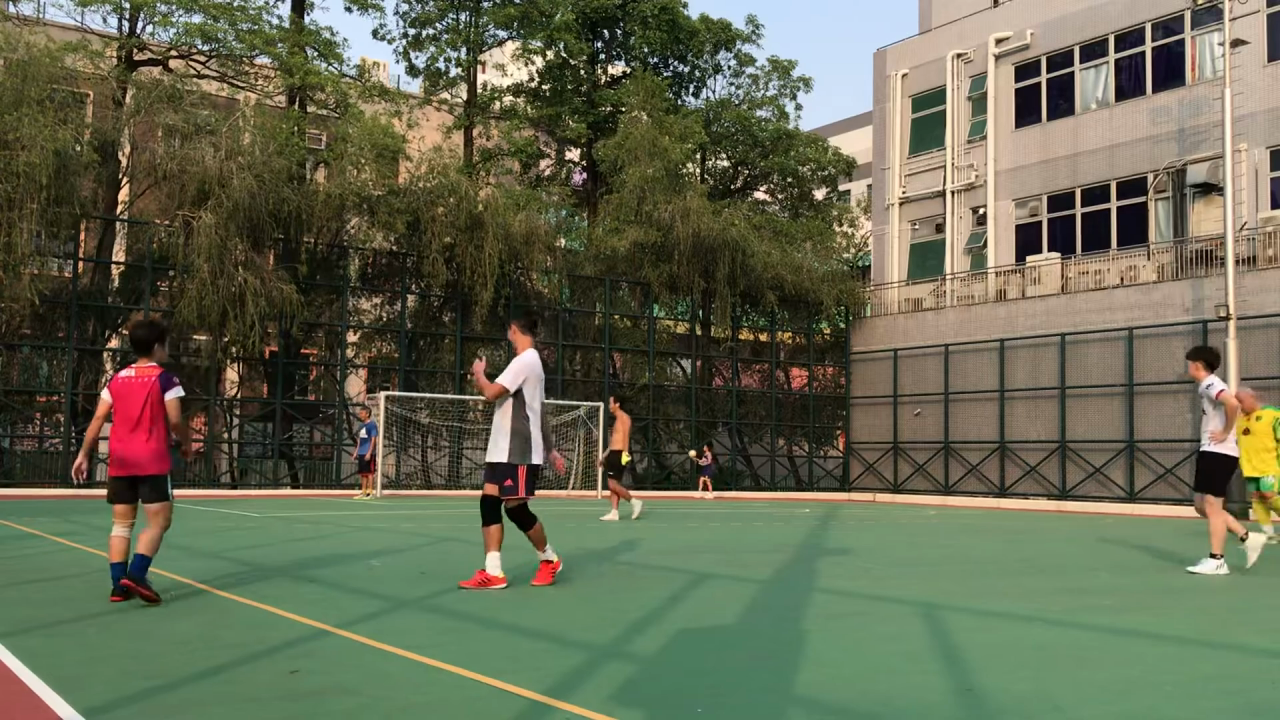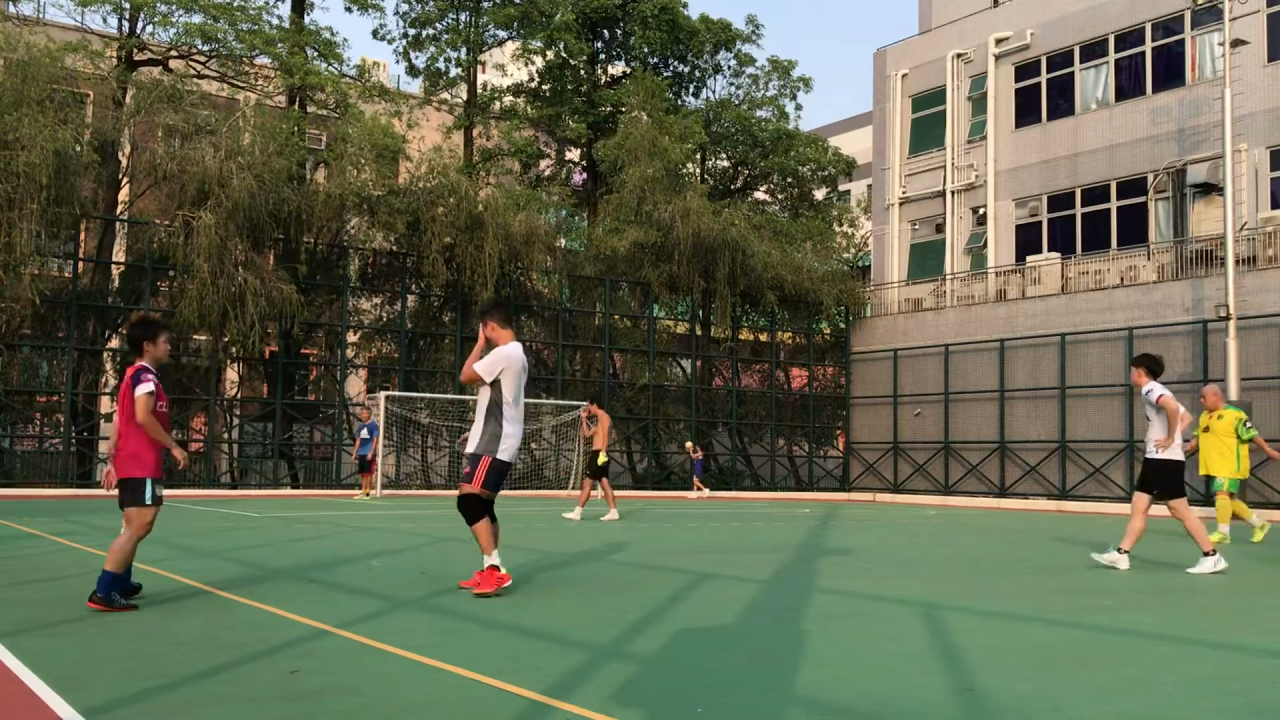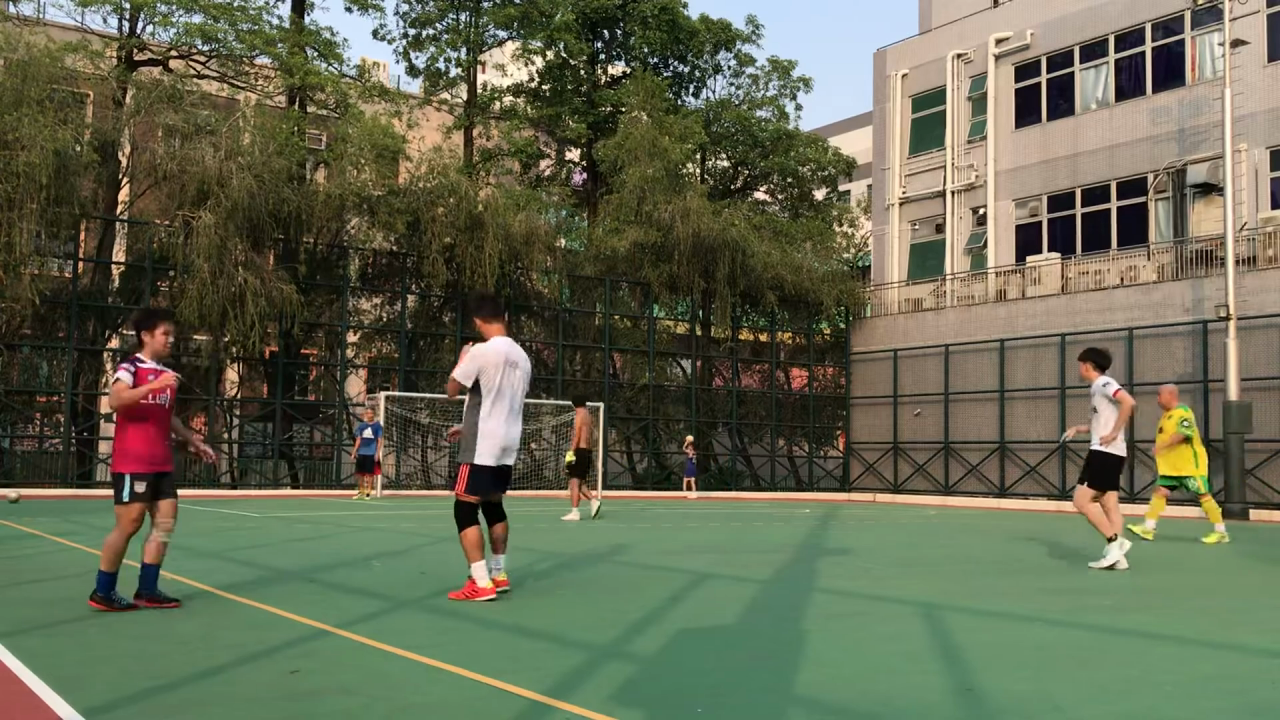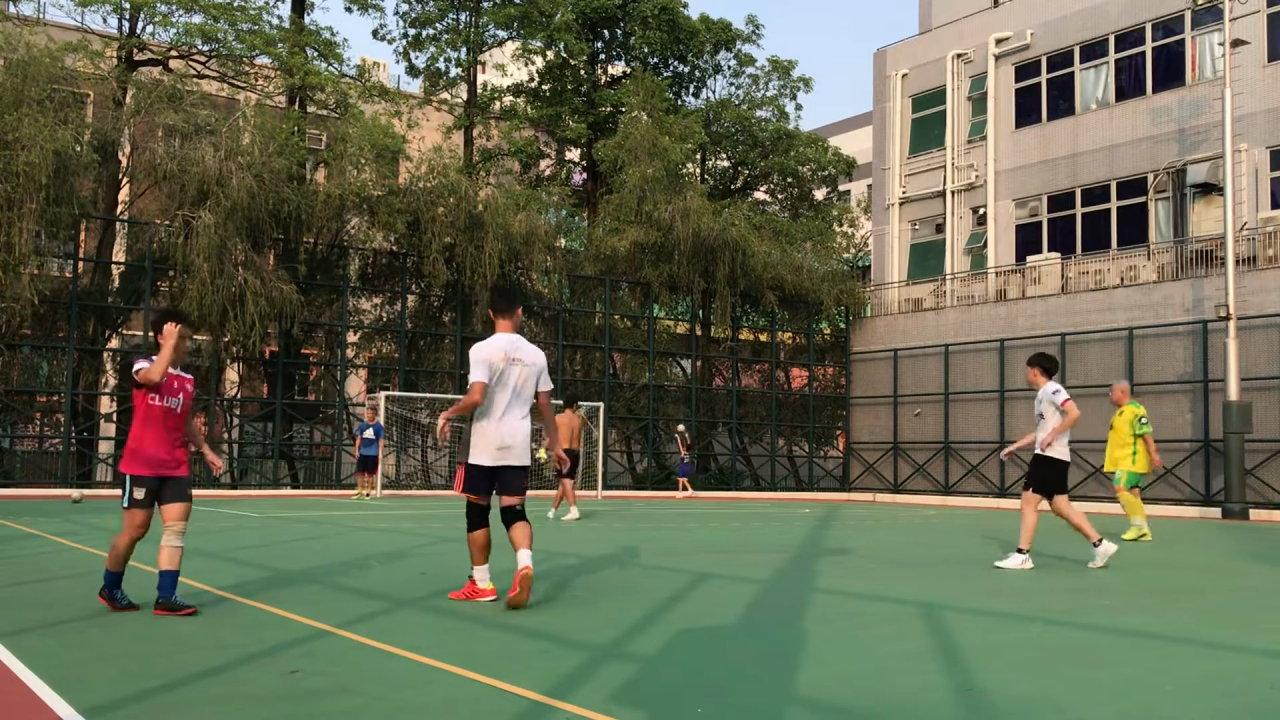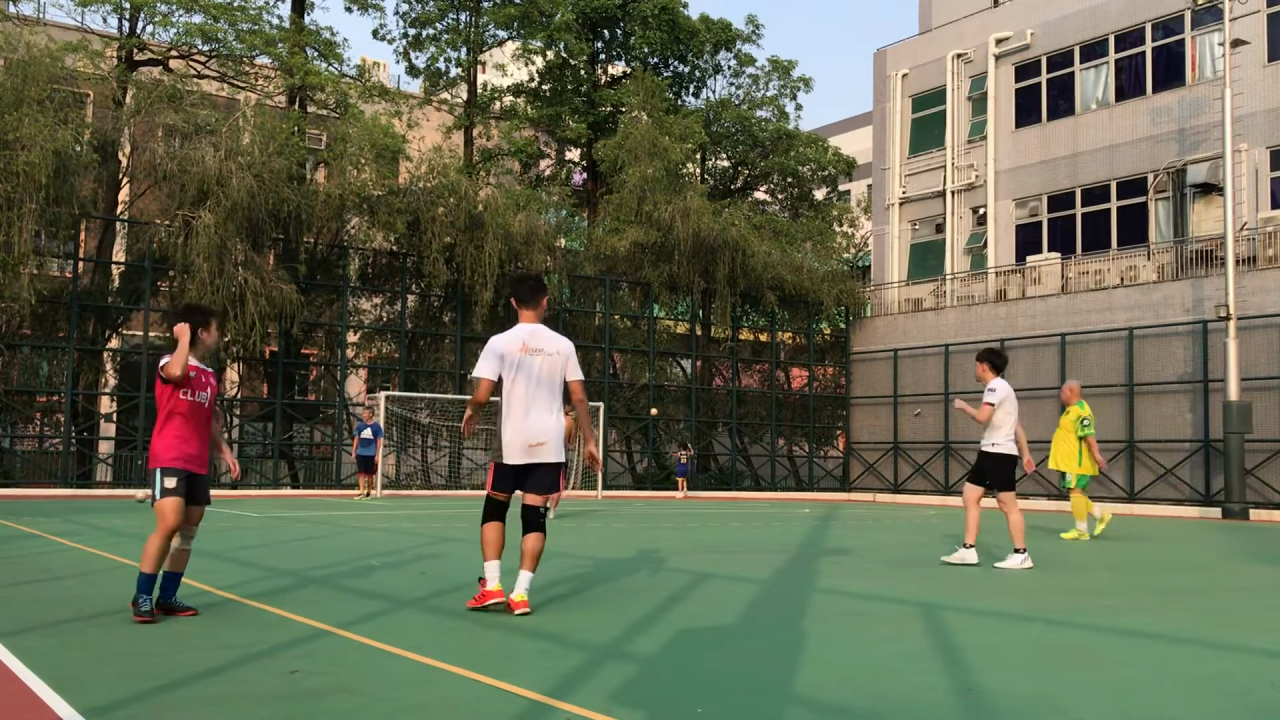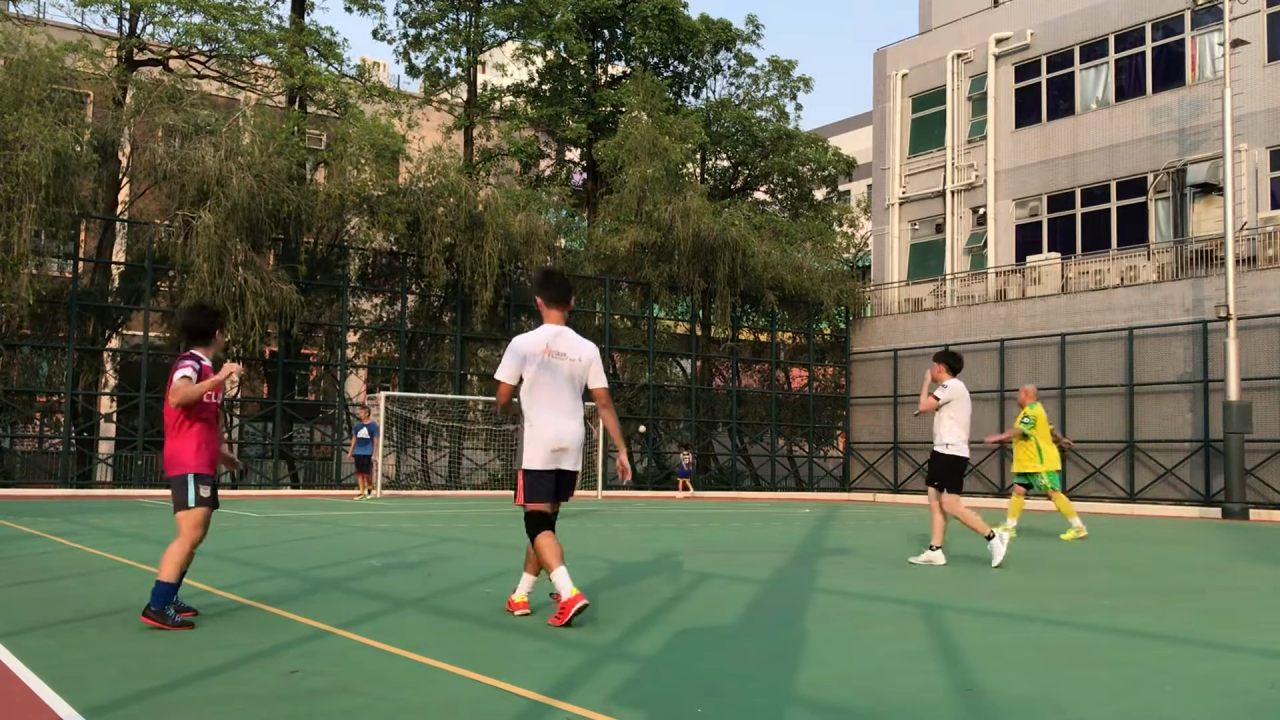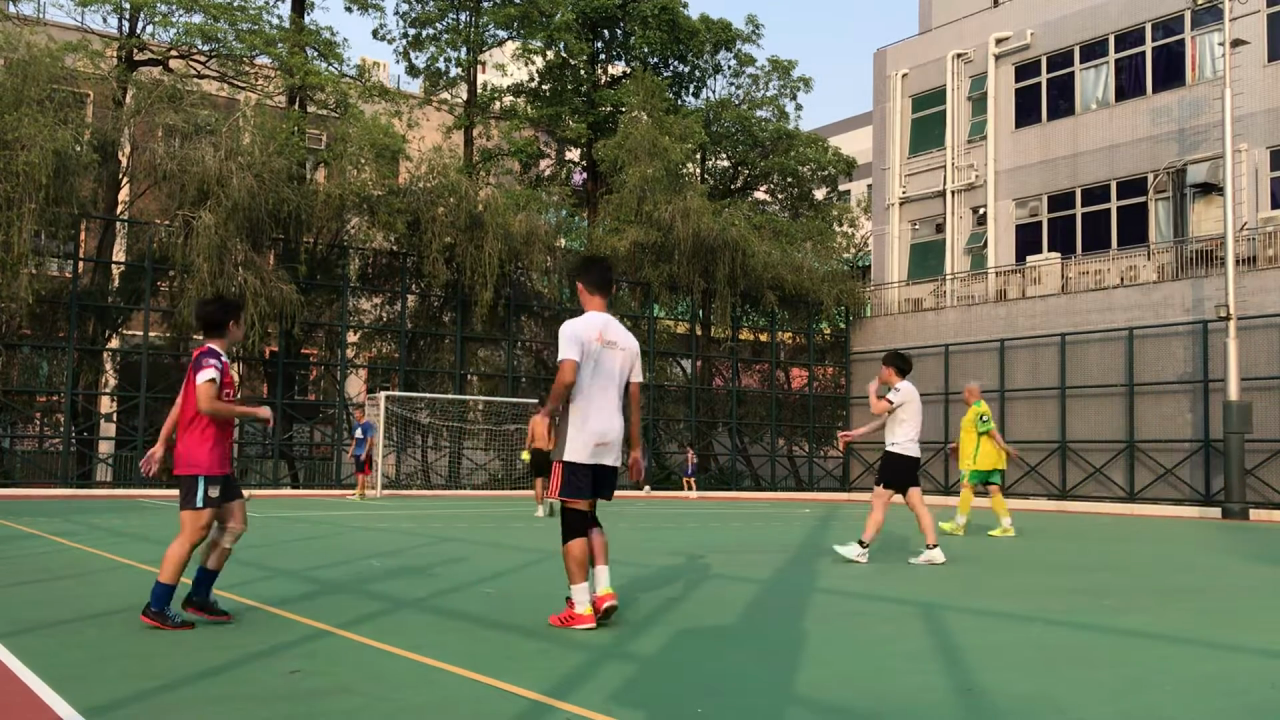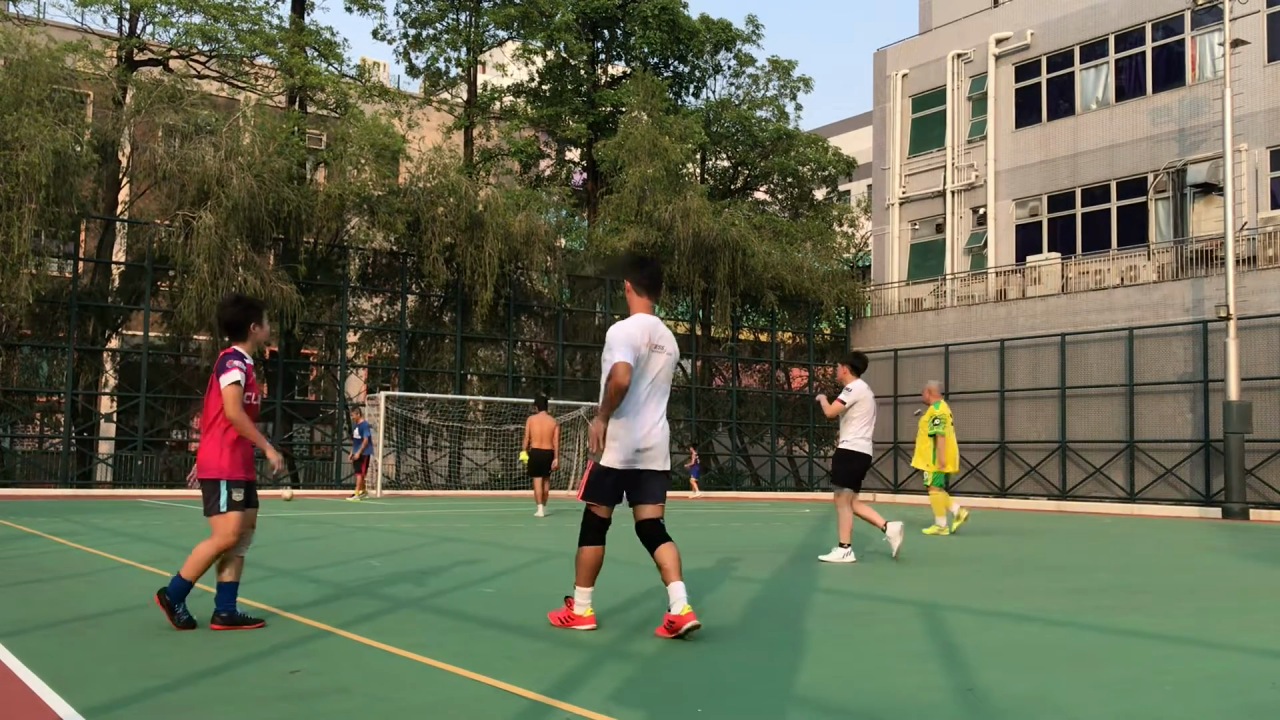
dt=0.3s
person 1, frame 1
left shoulder: (524, 361)
right shoulder: (529, 363)
left elbow: (491, 393)
right elbow: (539, 413)
left wrist: (478, 373)
right wrist: (550, 449)
left hip: (519, 451)
right hip: (503, 448)
left knee: (516, 508)
right knee: (489, 503)
left ankle: (549, 560)
right ankle: (493, 572)
person 1, frame 2
left shoulder: (504, 353)
right shoulder: (515, 355)
left elbow: (466, 377)
left wrist: (480, 344)
right wrist: (475, 430)
left hip: (493, 443)
right hip: (490, 442)
left knee: (467, 499)
right knee: (480, 504)
left ankle: (495, 570)
right ankle: (492, 569)
person 1, frame 3
left shoulder: (480, 352)
right shoulder: (522, 357)
left elbow: (452, 389)
left wrist: (462, 359)
left hip: (482, 445)
right hip: (508, 445)
left knee: (465, 509)
right knee: (494, 507)
left ankle: (481, 583)
right ankle: (498, 572)
person 1, frame 4
left shoulder: (483, 349)
right shoulder: (536, 355)
left elbow: (476, 397)
right elbow: (545, 406)
left wrist: (448, 414)
right wrist: (555, 444)
left hip: (485, 446)
right hip: (519, 447)
left knee: (477, 512)
right knee: (514, 511)
left ankle: (481, 584)
right ankle: (524, 566)
person 1, frame 5
left shoulder: (500, 342)
right shoulder: (563, 345)
left elbow: (481, 395)
right elbow: (579, 398)
left wrist: (470, 413)
right wrist: (589, 441)
left hip: (513, 442)
right hip: (550, 445)
left knee: (494, 510)
right knee: (535, 515)
left ankle: (491, 584)
right ankle: (519, 593)
person 1, frame 6
left shoulder: (523, 343)
right shoulder: (587, 349)
left elbow: (502, 398)
right elbow: (605, 405)
left wrist: (512, 408)
right wrist: (621, 451)
left hip: (538, 446)
right hip: (571, 448)
left knee: (537, 522)
right knee: (545, 521)
left ankle: (569, 594)
right ankle: (521, 595)
person 1, frame 7
left shoulder: (574, 328)
right shoulder: (628, 339)
left elbow: (567, 377)
right elbow: (634, 401)
left wrist: (546, 414)
right wrist: (635, 448)
left hip: (579, 439)
right hip: (612, 443)
left knee: (574, 519)
right knee: (588, 516)
left ankle: (580, 608)
right ankle: (603, 589)
person 1, frame 8
left shoulder: (624, 330)
right shoulder: (670, 340)
left elbow: (621, 377)
left wrist: (600, 418)
left hip: (619, 444)
right hip: (656, 447)
left knee: (594, 524)
right knee: (652, 527)
left ankle: (581, 609)
right ankle: (681, 608)
person 2, frame 1
left shoulder: (117, 379)
right shoulder: (165, 378)
left elbow: (98, 418)
right elbow: (175, 420)
left wrist: (84, 454)
right wrist: (185, 443)
left hip: (120, 462)
right hip: (153, 462)
left knee: (122, 524)
right knee: (159, 521)
left ankle: (120, 585)
right ankle: (136, 575)
person 2, frame 2
left shoulder: (132, 377)
right shoulder: (145, 376)
left elbow: (120, 424)
right elbow: (143, 418)
left wrist: (112, 462)
right wrist: (174, 447)
left hip: (127, 463)
right hip: (142, 465)
left knee: (132, 526)
right knee: (138, 528)
left ankle: (122, 583)
right ankle: (103, 592)
person 2, frame 3
left shoulder: (166, 374)
right shoulder: (129, 367)
right elbow: (117, 400)
left wrist: (194, 441)
right wrist: (153, 384)
left hip: (161, 463)
right hip: (132, 462)
left knee: (165, 522)
right knee: (128, 525)
left ankle: (147, 589)
right ankle: (102, 592)
person 2, frame 4
left shoulder: (188, 380)
right shoulder: (144, 366)
right elbow: (156, 376)
left wrist: (206, 451)
right wrist: (171, 343)
left hip: (176, 467)
right hip: (142, 464)
left knee: (175, 528)
right knee: (134, 530)
left ankle: (166, 597)
right ankle: (110, 588)
person 2, frame 5
left shoulder: (210, 375)
right shoulder: (171, 360)
right elbow: (176, 371)
left wrist: (225, 452)
right wrist: (183, 338)
left hip: (198, 463)
right hip: (169, 459)
left knee: (188, 530)
right knee: (168, 524)
left ankle: (167, 598)
right ankle: (142, 595)
person 2, frame 6
left shoulder: (205, 370)
right shoulder: (190, 363)
right elbow: (176, 399)
left wrist: (221, 449)
right wrist: (219, 378)
left hip: (203, 464)
right hip: (187, 465)
left knee: (195, 534)
right knee: (190, 534)
left ankle: (168, 598)
right ankle: (157, 606)
person 2, frame 7
left shoulder: (212, 360)
right shoulder: (210, 359)
left elbow: (179, 405)
right elbow: (207, 406)
left wrist: (161, 445)
right wrist: (255, 412)
left hip: (216, 462)
right hip: (201, 462)
left knee: (235, 524)
right knee: (194, 533)
left ankle: (199, 594)
right ankle: (157, 606)
person 2, frame 8
left shoulder: (239, 362)
right shoulder: (234, 361)
right elbow: (233, 412)
left wrist: (203, 457)
right wrist: (268, 448)
left hip: (237, 467)
right hip: (224, 467)
left knee: (242, 534)
right knee: (226, 537)
left ankle: (225, 610)
right ankle: (173, 595)
person 3, frame 1
left shoulder: (1209, 385)
right shoulder: (1211, 386)
left elbow: (1232, 404)
right elbow: (1234, 407)
left wrist: (1226, 433)
right wrist: (1224, 433)
left hip: (1218, 454)
right hip: (1212, 454)
left knee: (1211, 508)
right knee: (1202, 506)
left ankle: (1216, 559)
right ankle: (1248, 539)
person 3, frame 2
left shoulder: (1150, 390)
right shoulder: (1156, 391)
left elbow: (1172, 406)
right elbow: (1185, 417)
left wrist: (1170, 439)
right wrist: (1176, 436)
left hip: (1165, 459)
right hip: (1155, 459)
left knee: (1181, 510)
right knee: (1137, 508)
left ankle: (1212, 557)
right ankle: (1122, 554)
person 3, frame 3
left shoulder: (1104, 383)
right shoulder: (1097, 388)
left elbow: (1129, 402)
left wrist: (1114, 433)
right wrist: (1076, 429)
left hip: (1105, 452)
right hip: (1106, 453)
left knee: (1081, 500)
right knee: (1109, 505)
left ankle: (1114, 541)
right ankle: (1117, 556)
person 3, frame 4
left shoulder: (1052, 390)
right shoulder: (1043, 395)
left elbow: (1074, 413)
left wrist: (1051, 436)
right wrist: (1015, 446)
left hip: (1049, 457)
right hip: (1047, 456)
left knee: (1028, 504)
right knee: (1062, 508)
left ankle: (1022, 555)
right ankle: (1101, 546)
person 3, frame 5
left shoulder: (996, 387)
right shoulder: (999, 388)
left elbow: (982, 417)
right elbow: (1016, 425)
left wrist: (963, 406)
right wrist: (1026, 453)
left hip: (999, 453)
right hip: (990, 453)
left knee: (1008, 505)
right knee: (970, 498)
left ankle: (1020, 555)
right ankle: (968, 550)
person 3, frame 6
left shoulder: (951, 386)
right shoulder: (953, 388)
left elbow: (923, 406)
left wrist: (926, 383)
left hip: (950, 454)
right hip: (944, 453)
left knee: (951, 506)
right knee: (935, 503)
left ankle: (994, 538)
right ankle: (935, 551)
person 3, frame 7
left shoulder: (902, 389)
right shoulder: (901, 390)
left elbow: (876, 410)
right elbow: (883, 420)
left wrist: (872, 391)
right wrist: (855, 433)
left hip: (899, 454)
right hip: (908, 455)
left knee: (878, 501)
right knee: (916, 503)
left ankle: (861, 548)
right ankle: (933, 550)
person 3, frame 8
left shoulder: (854, 388)
right shoulder: (860, 390)
left elbow: (830, 412)
left wrist: (822, 399)
right wrist: (838, 451)
left hip: (851, 451)
right hip: (860, 452)
left knee: (842, 501)
right knee: (851, 503)
left ankle: (844, 549)
right ankle: (889, 528)
